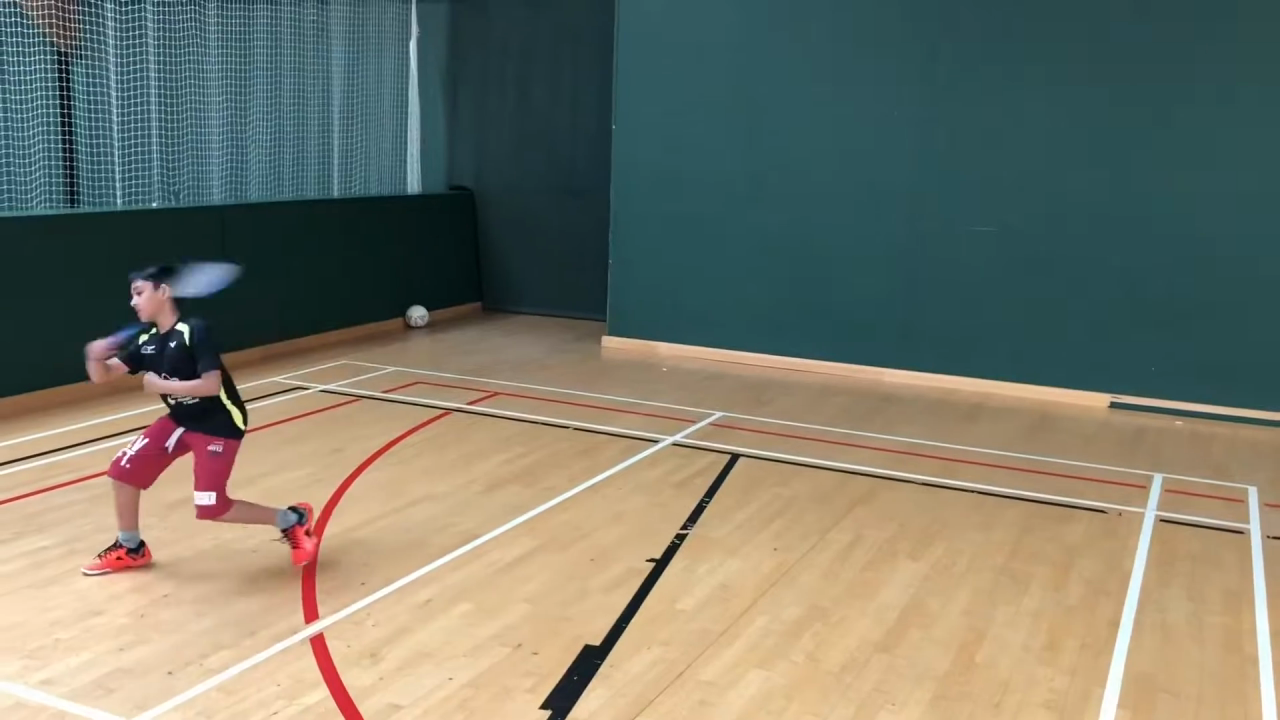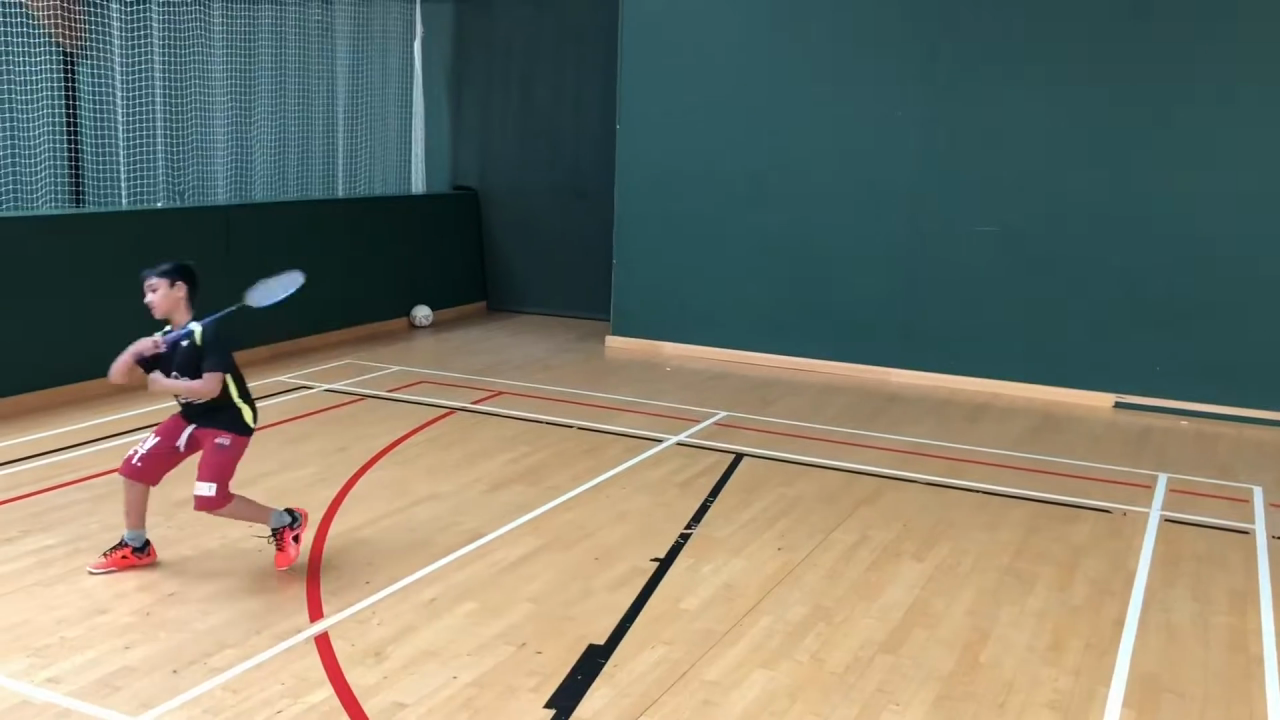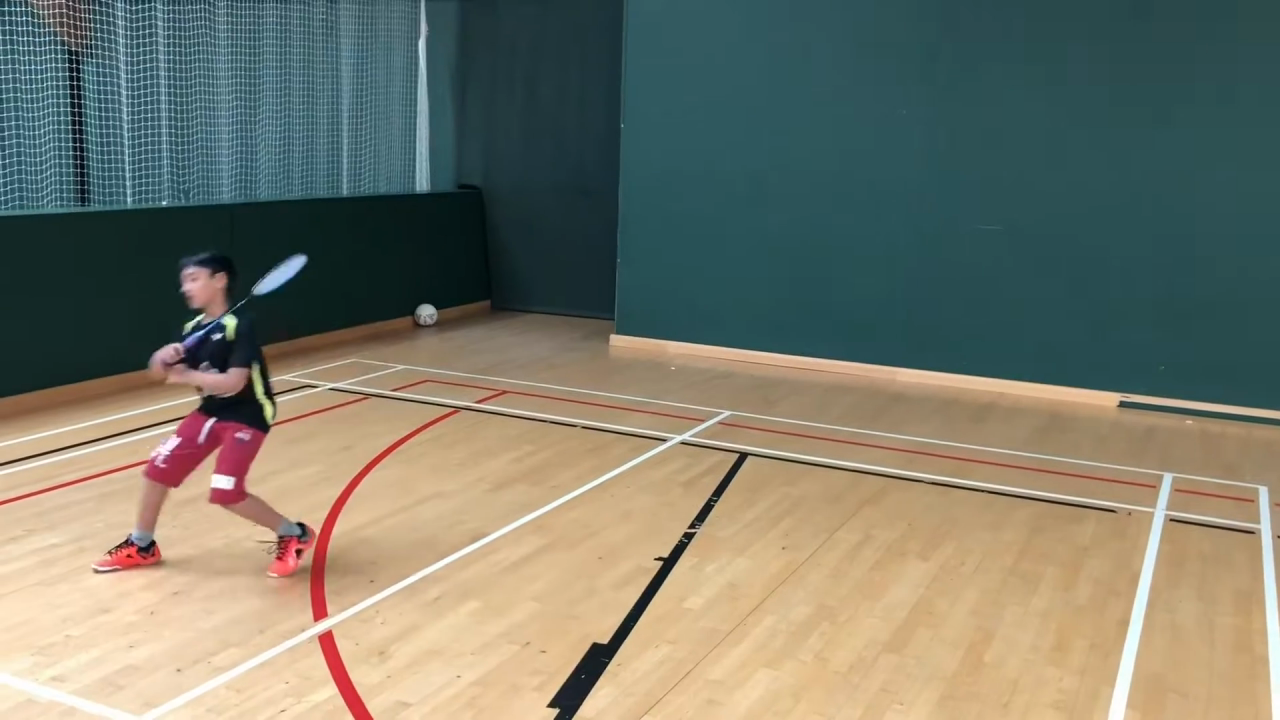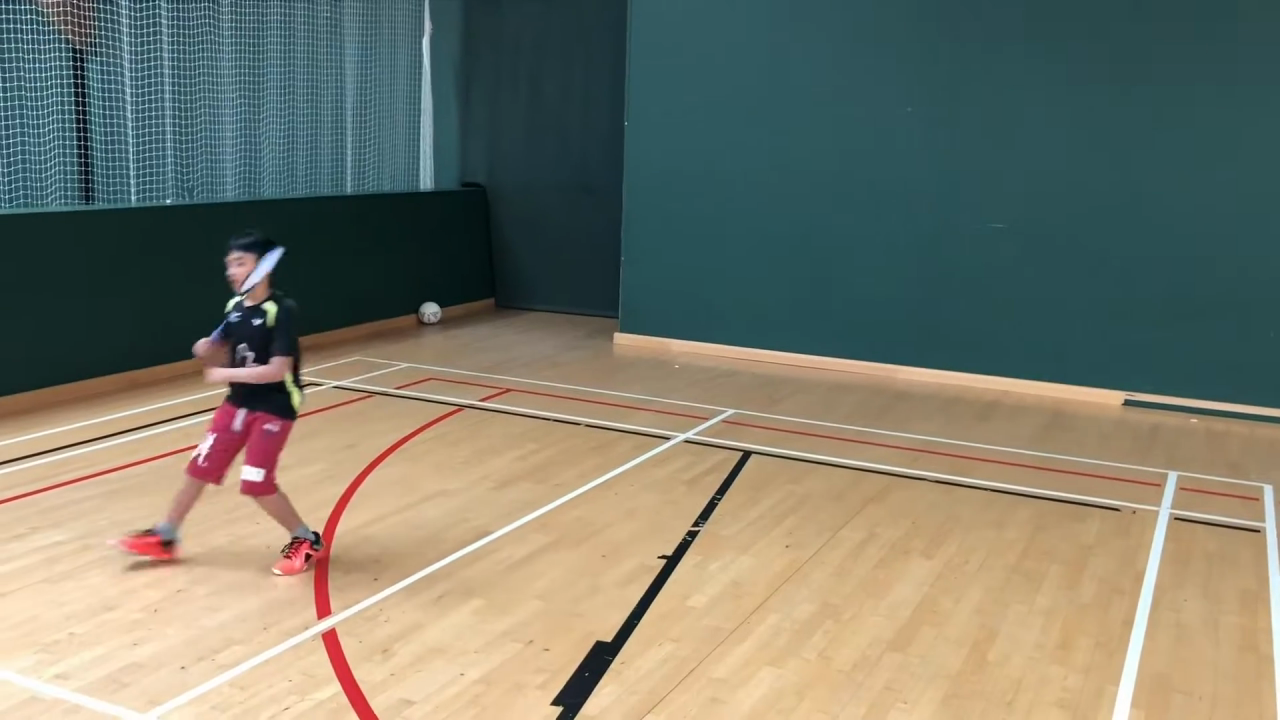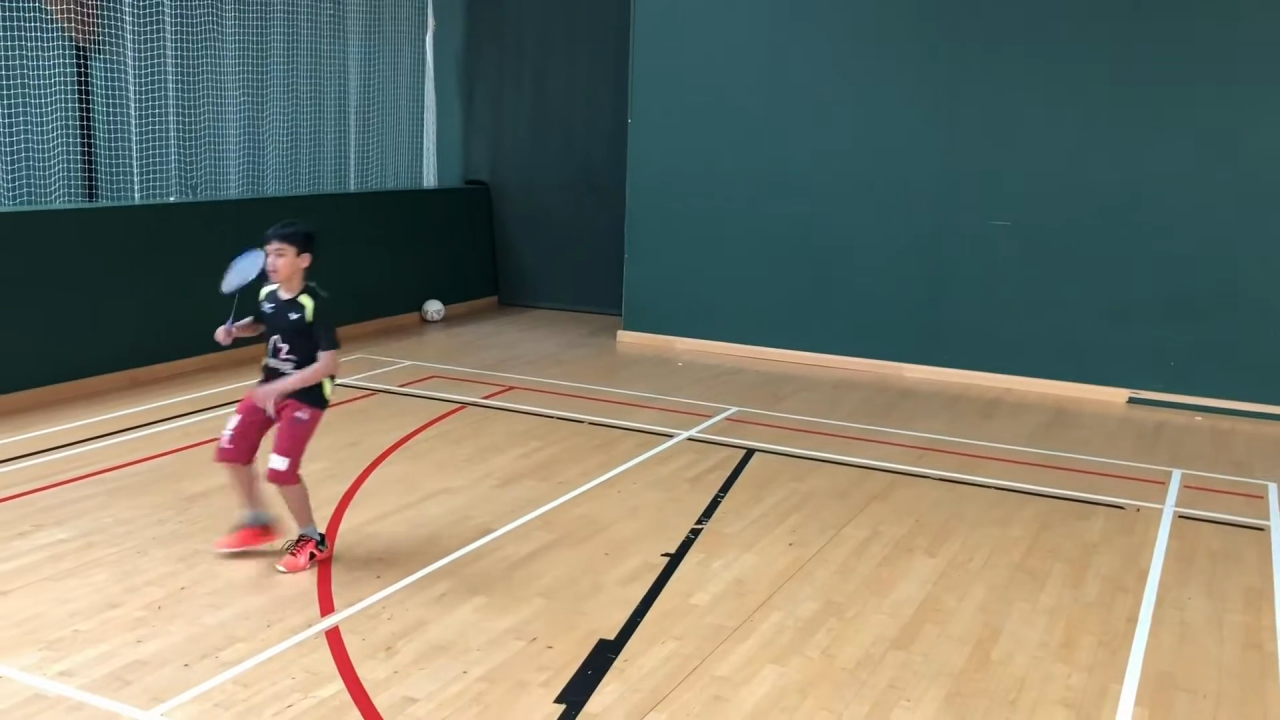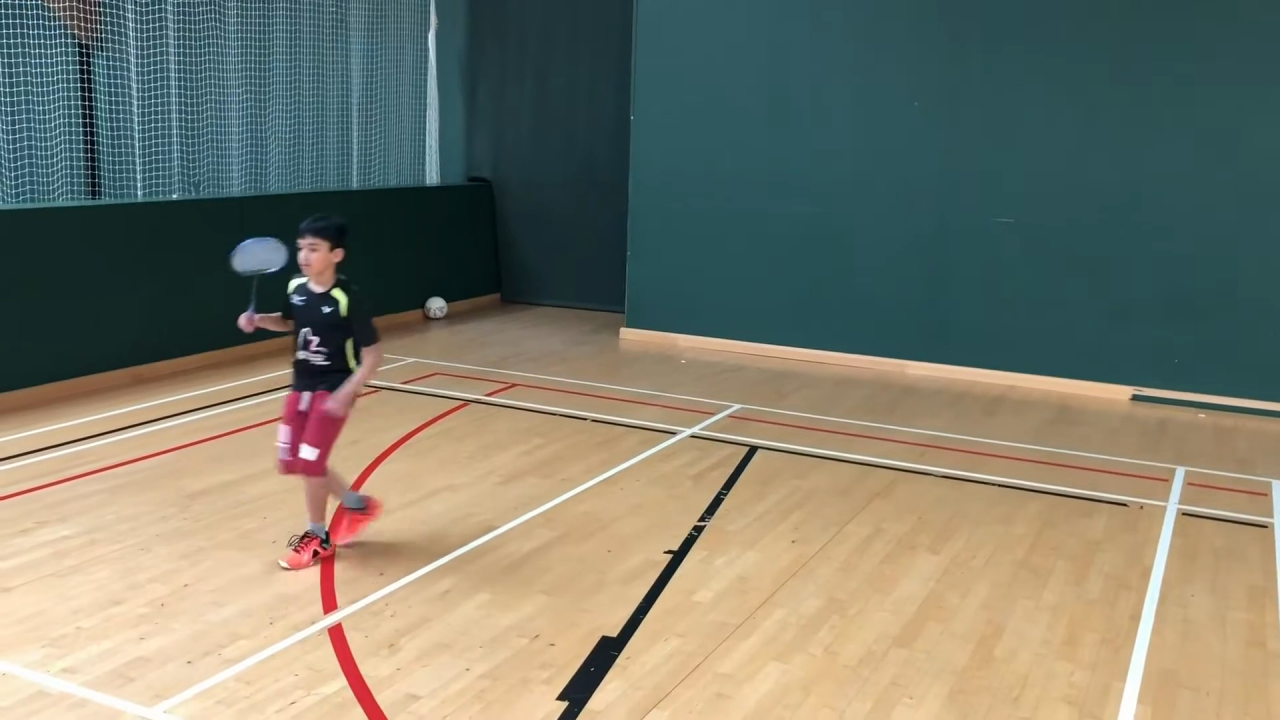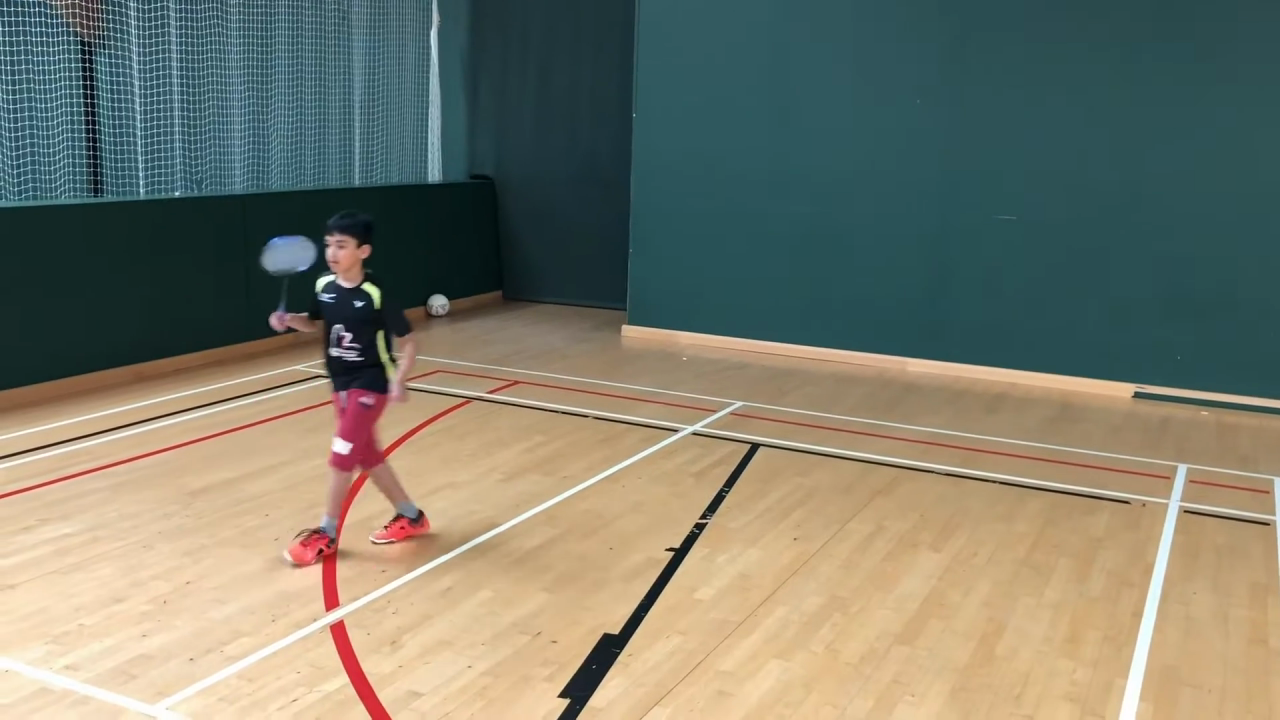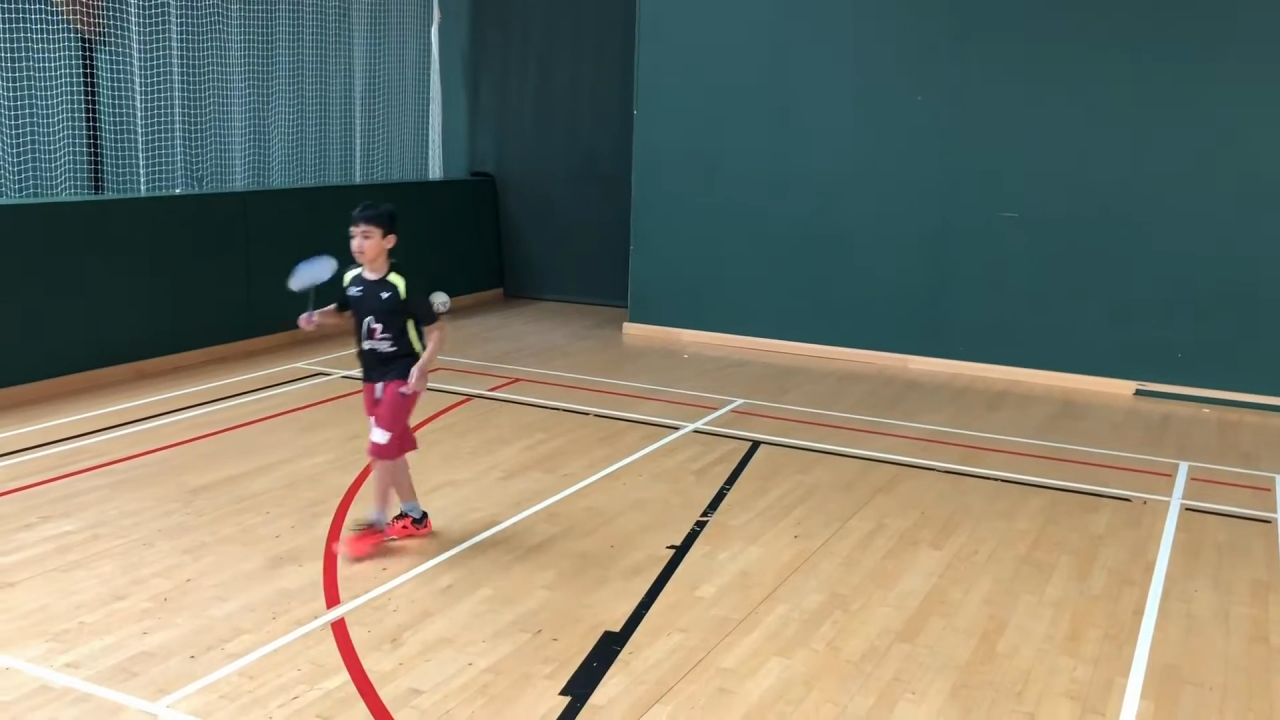
dt=0.1s
person 1, frame 1
left shoulder: (193, 334)
right shoulder: (144, 342)
left elbow: (212, 386)
right elbow: (100, 376)
left wrist: (162, 385)
right wrist: (95, 355)
left hip: (220, 426)
right hip: (181, 421)
left knee: (210, 507)
right knee: (123, 470)
left ankle: (293, 520)
right ankle: (130, 547)
person 1, frame 2
left shoulder: (205, 334)
right shoulder: (160, 340)
left elbow: (210, 388)
right elbow: (116, 376)
left wrist: (164, 385)
right wrist: (134, 351)
left hip: (229, 422)
right hip: (191, 419)
left knee: (209, 498)
right knee: (135, 467)
left ankle: (286, 523)
right ankle: (136, 546)
person 1, frame 3
left shoulder: (239, 326)
right shoulder: (196, 327)
left elbow: (234, 383)
right elbow: (158, 371)
left wrist: (186, 376)
right wrist: (165, 356)
left hip: (247, 417)
right hip: (211, 412)
left knee: (226, 491)
right knee: (160, 469)
left ankle: (294, 535)
right ankle: (140, 545)
person 1, frame 4
left shoulder: (282, 312)
right shoulder: (234, 308)
left elbow: (280, 370)
right elbow: (221, 349)
left wrist: (225, 374)
right wrist: (207, 347)
left hip: (274, 406)
right hip: (239, 402)
left knee: (257, 484)
right knee: (202, 466)
left ankle: (306, 540)
right ankle: (163, 537)
person 1, frame 5
left shoulder: (315, 306)
right shoulder: (268, 295)
left elbow: (329, 363)
left wrist: (281, 387)
right wrist: (234, 330)
left hip: (303, 396)
right hip: (270, 390)
left knee: (281, 468)
right knee: (231, 450)
left ankle: (312, 539)
right ankle: (256, 521)
person 1, frame 6
left shoulder: (349, 300)
right shoulder: (296, 288)
left elbow: (372, 355)
right elbow: (288, 322)
left wrist: (349, 390)
right wrist: (259, 320)
left hip: (334, 389)
right hip: (303, 385)
left knee: (310, 461)
right knee: (291, 460)
left ankle: (317, 536)
right ankle: (356, 505)
person 1, frame 7
left shoulder: (377, 296)
right shoulder: (324, 287)
left elbow: (408, 344)
right elbow: (314, 322)
left wrist: (399, 379)
right wrist: (288, 320)
left hip: (371, 386)
right hip: (342, 385)
left knee: (343, 457)
right knee: (365, 456)
left ankle: (325, 534)
right ankle: (411, 516)
person 1, frame 8
left shoulder: (404, 286)
right shoulder: (351, 279)
left elbow: (434, 333)
right elbow: (343, 313)
left wrist: (422, 366)
right wrist: (316, 316)
left hip: (401, 377)
right hip: (373, 377)
left knee: (382, 446)
right knee: (391, 448)
left ankle: (374, 524)
right ankle: (414, 516)
